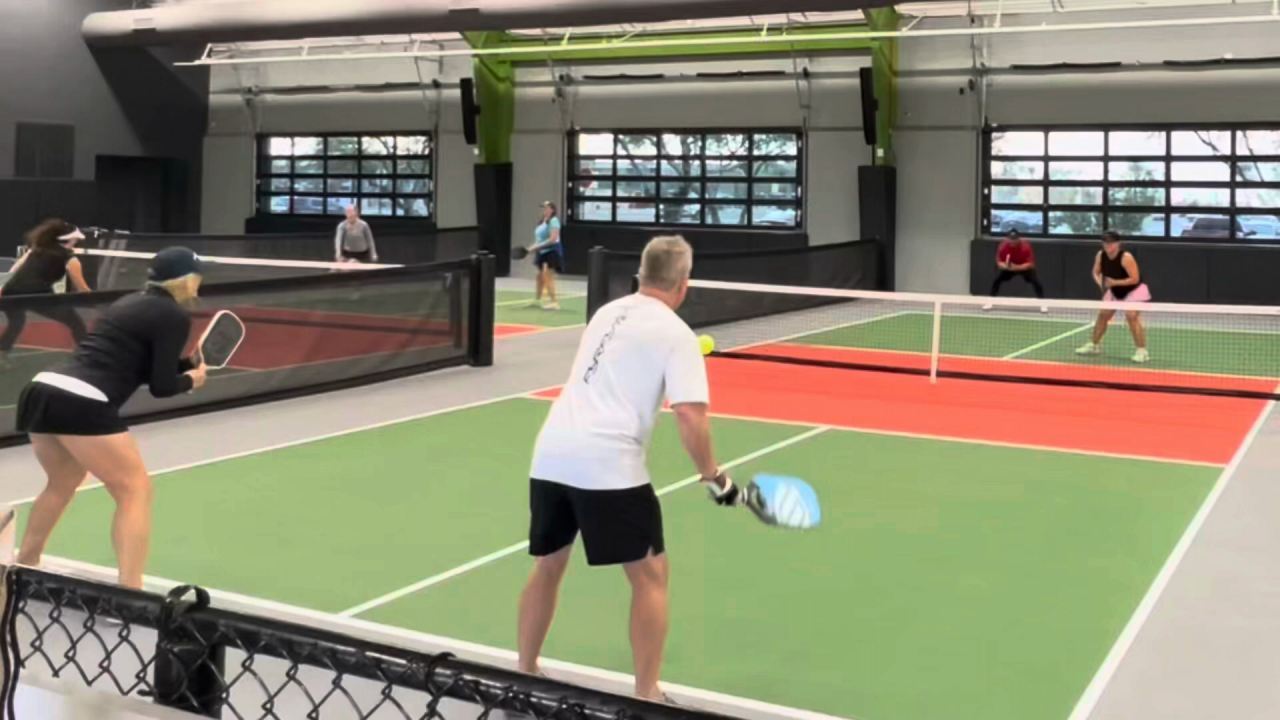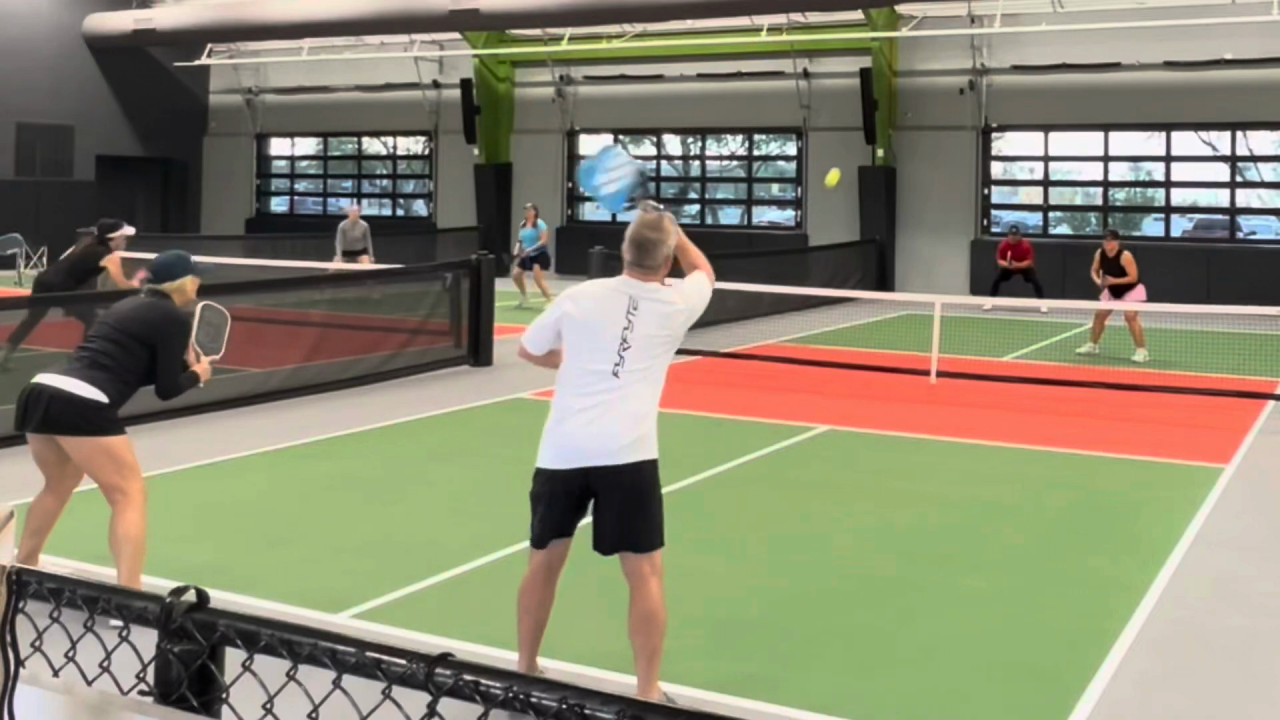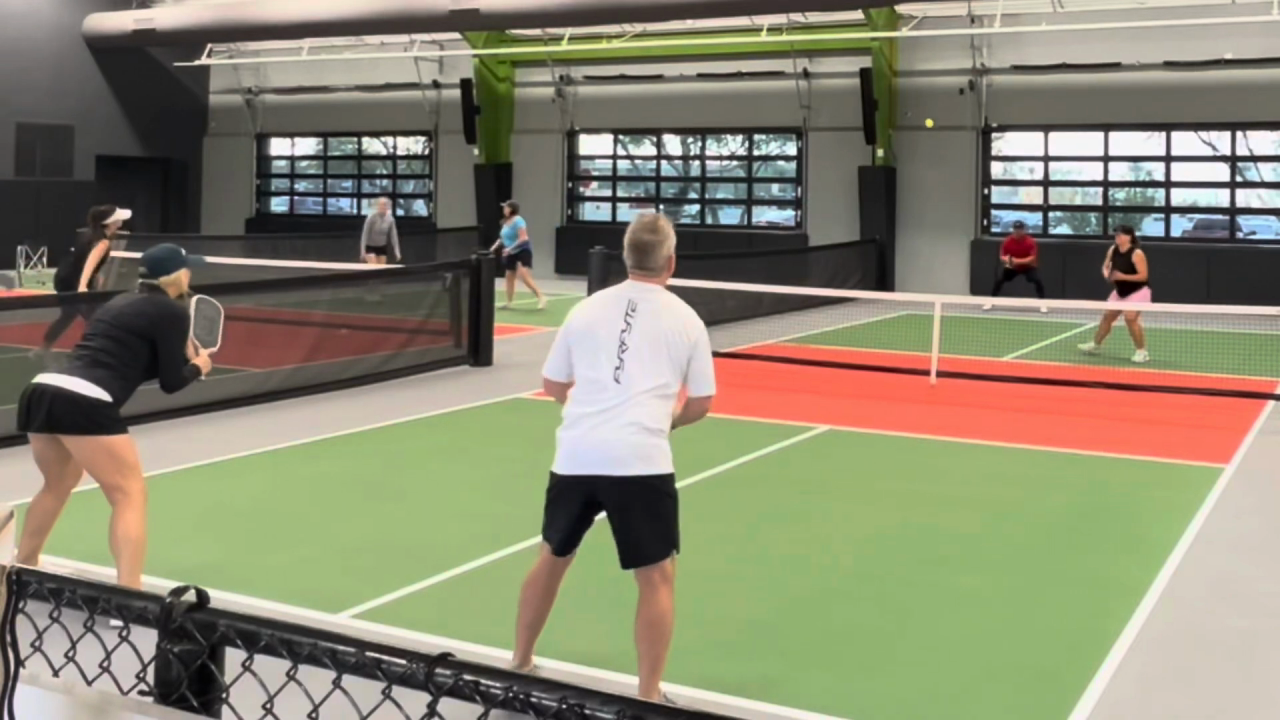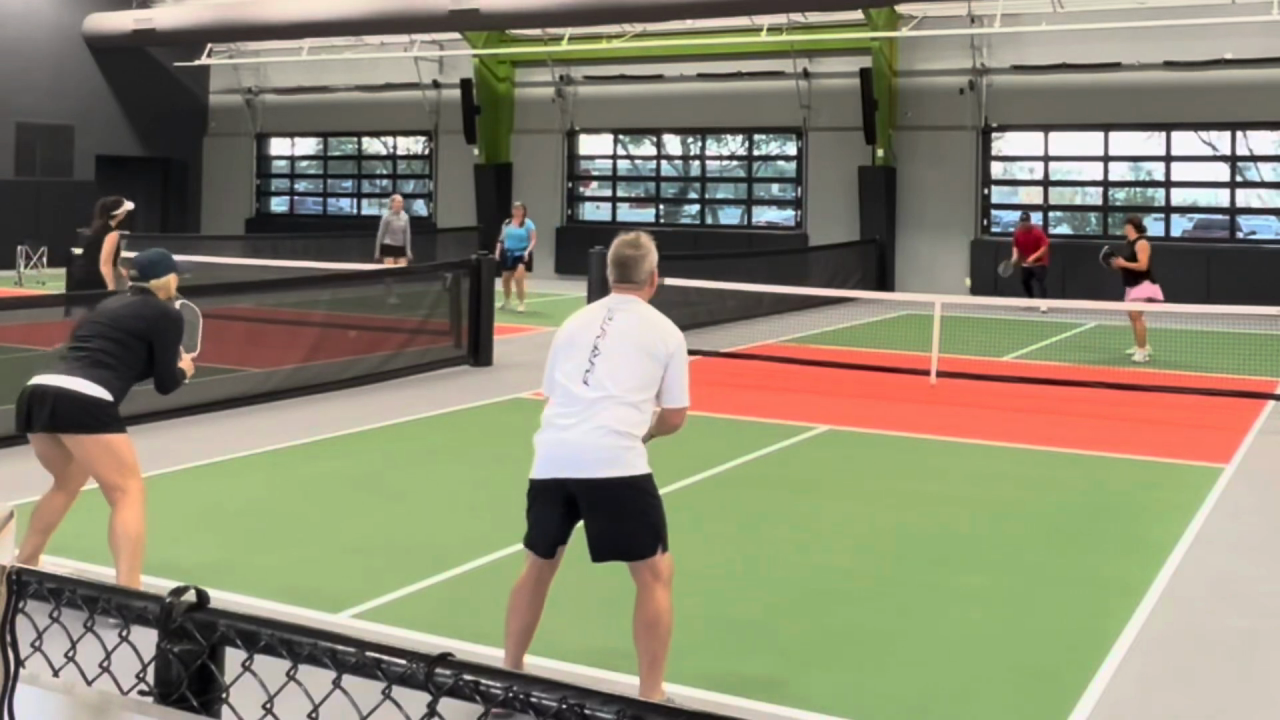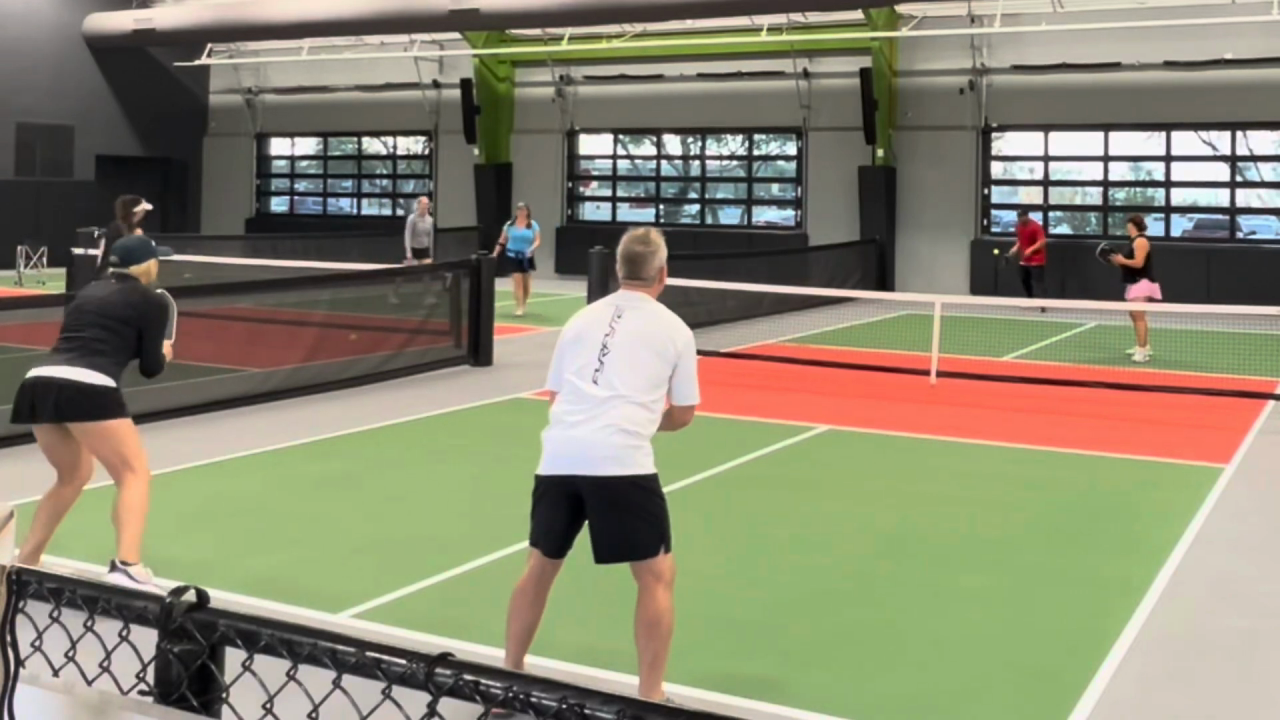
dt=0.5s
person 1, frame 1
left shoulder: (607, 313)
right shoulder: (677, 334)
right elbow: (690, 415)
right wrist: (713, 476)
left hip: (549, 457)
right hip: (607, 465)
left knee: (547, 566)
right knee: (650, 577)
left ankle: (524, 676)
right ankle: (646, 697)
person 1, frame 2
left shoulder: (578, 296)
right shoulder: (677, 305)
left elbow: (529, 351)
right elbow: (704, 272)
right wrist: (673, 231)
left hip: (561, 450)
right hip: (627, 454)
left knee: (544, 562)
right knee: (645, 573)
left ankle: (525, 674)
right ankle: (648, 696)
person 1, frame 3
left shoulder: (586, 310)
right shoulder: (686, 320)
left elbow: (553, 385)
right elbow: (700, 405)
left hip: (576, 455)
right hip: (641, 461)
left knee: (551, 559)
right knee: (657, 578)
left ankle: (518, 669)
right ankle: (648, 699)
person 1, frame 4
left shoulder: (574, 323)
right shoulder: (665, 332)
right elbow: (673, 418)
left hip: (552, 459)
right hip: (616, 464)
left knee: (540, 565)
right knee: (654, 575)
left ankle: (509, 677)
right ankle: (651, 697)
person 1, frame 5
left shoulder: (582, 319)
right shoulder: (674, 330)
right elbow: (682, 415)
left hip: (559, 458)
right hip: (621, 463)
left knee: (541, 565)
right knee: (656, 575)
right ankle: (650, 700)
person 2, frame 1
left shoulder: (132, 302)
right shoulder: (174, 315)
right elbow: (161, 387)
left wrist: (188, 363)
right wrist: (191, 379)
left hip: (41, 391)
right hip: (82, 404)
left knee: (64, 482)
right knee: (135, 491)
person 2, frame 2
left shoulder: (130, 305)
right shoulder: (174, 318)
right elbow: (166, 390)
left wrist: (183, 363)
right wrist: (197, 374)
left hip: (38, 392)
right hip: (81, 405)
left knee: (60, 484)
right knee: (129, 494)
person 2, frame 3
left shoulder: (122, 302)
right shoulder: (172, 312)
right elbow: (171, 383)
left wrist: (182, 356)
right wrist: (198, 366)
left hip: (40, 392)
right hip: (84, 404)
left knee: (59, 484)
right knee: (129, 494)
person 2, frame 4
left shoulder: (110, 304)
right shoulder: (166, 315)
right elbow: (165, 384)
left wrist: (165, 361)
right wrist: (184, 370)
left hip: (37, 392)
right hip: (83, 402)
left knee: (68, 482)
right knee: (128, 493)
left ankle: (22, 570)
person 2, frame 5
left shoulder: (91, 290)
right shoulder: (152, 302)
right elbow: (150, 368)
left wrist: (147, 349)
right wrist: (163, 354)
left hip: (39, 383)
right hip: (87, 390)
left knee: (74, 475)
right knee: (135, 475)
left ankle: (24, 567)
right ankle: (126, 564)
